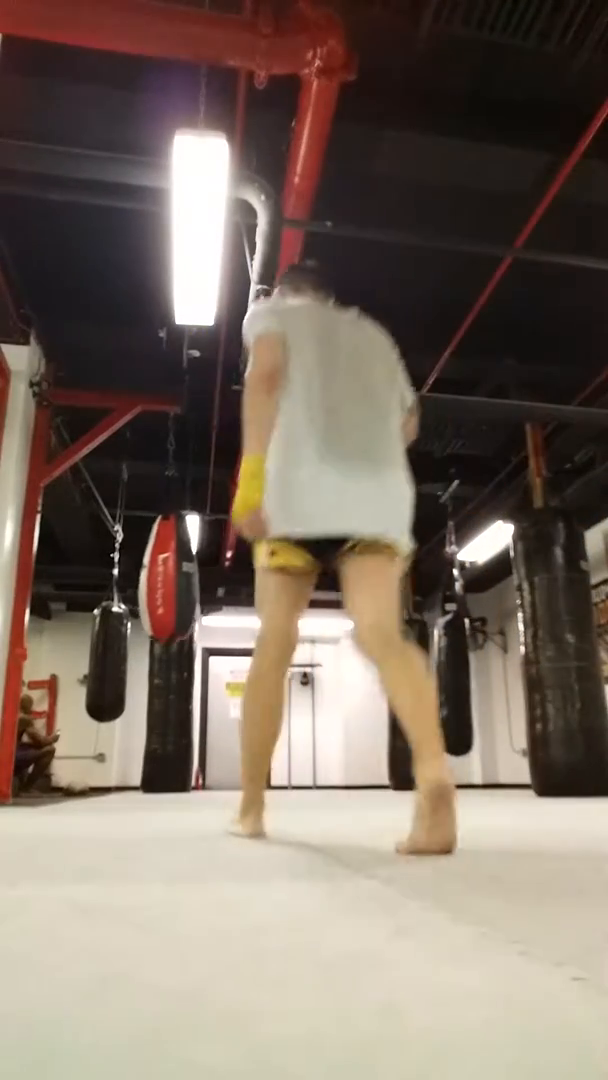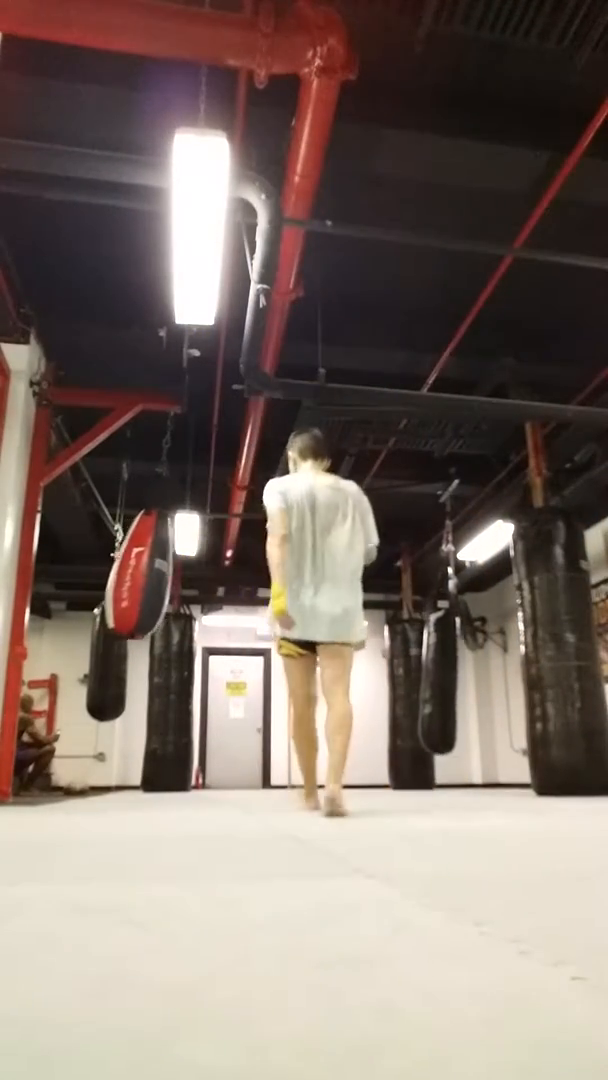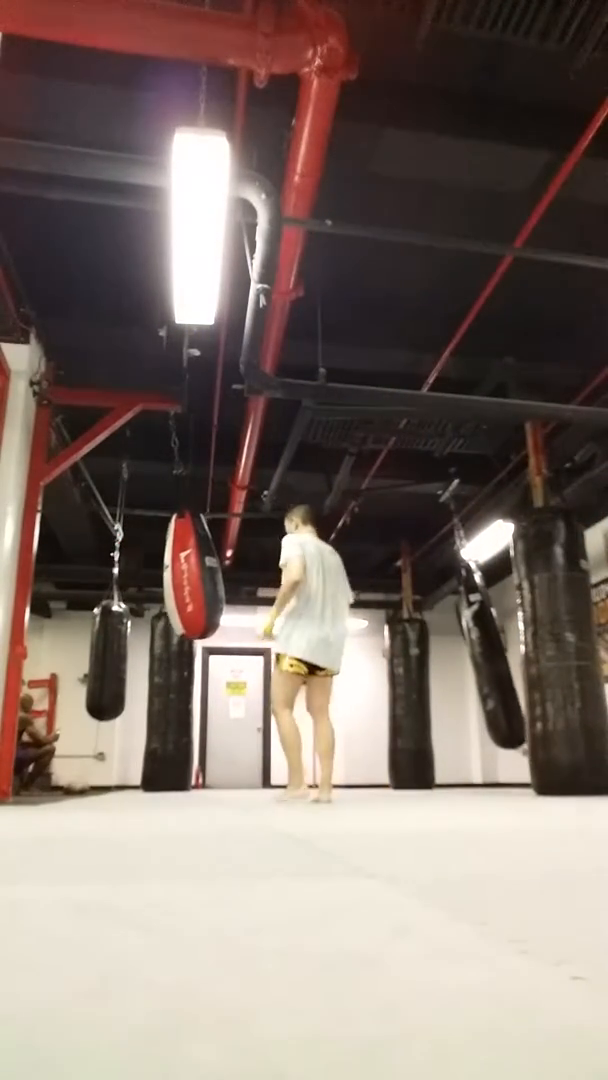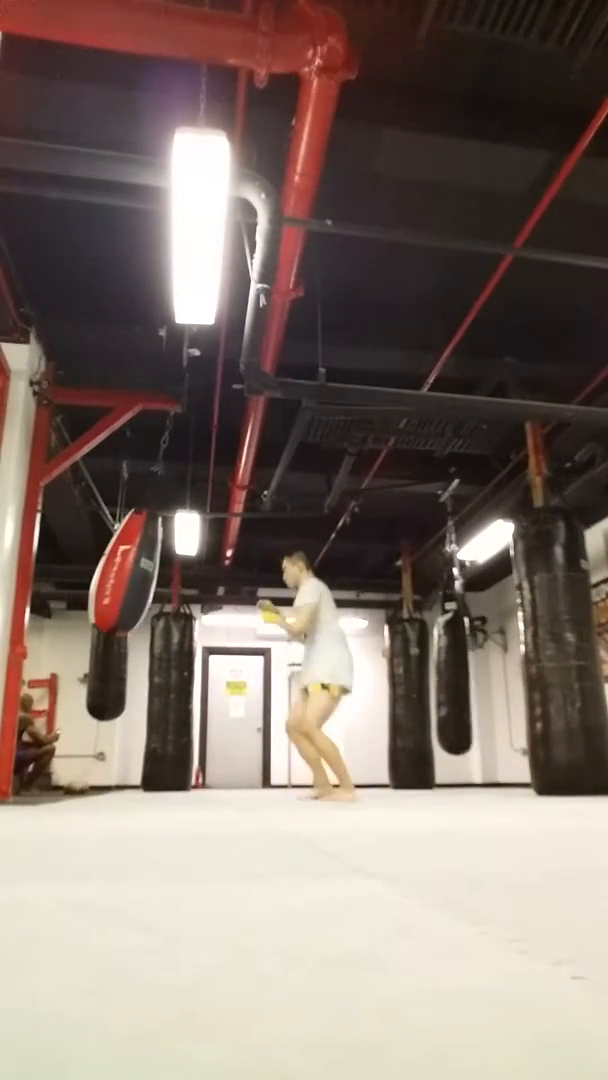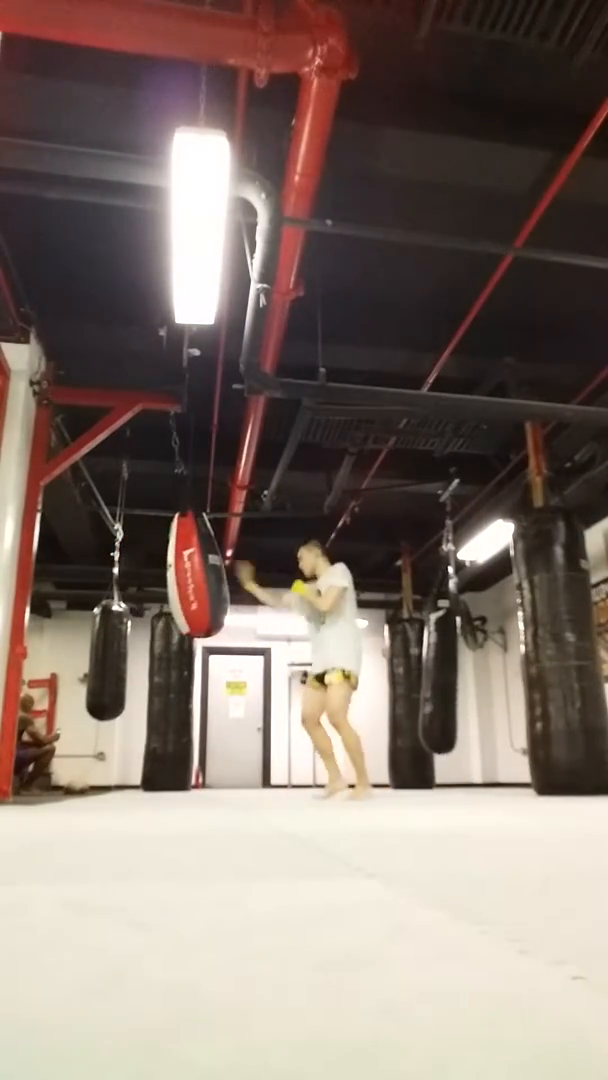
dt=1s
person 1, frame 1
left shoulder: (269, 310)
right shoulder: (373, 333)
left elbow: (264, 377)
right elbow: (407, 425)
left wrist: (251, 471)
left hip: (297, 492)
right hip: (377, 495)
left knee: (273, 650)
right knee: (384, 641)
left ankle: (252, 807)
right ankle: (433, 764)
person 1, frame 2
left shoulder: (280, 486)
right shoulder: (353, 492)
left elbow: (277, 537)
right elbow: (369, 553)
left wrist: (277, 593)
left hip: (297, 608)
right hip: (341, 608)
left knee: (302, 703)
right knee: (338, 697)
left ankle: (310, 791)
right ankle: (334, 778)
person 1, frame 3
left shoulder: (294, 541)
right shoulder: (333, 555)
left elbow: (295, 577)
right elbow: (345, 602)
left wrist: (273, 616)
left hip: (299, 636)
right hip: (329, 641)
left knee: (282, 706)
right knee: (320, 713)
left ankle: (297, 783)
right ankle: (325, 786)
person 1, frame 4
left shoulder: (311, 588)
right shoulder: (311, 593)
left elbow: (298, 628)
right elbow: (299, 633)
left wrist: (277, 618)
right wrist: (277, 615)
left hip: (332, 670)
right hip: (318, 673)
left knee: (310, 726)
right knee: (294, 725)
left ankle: (347, 787)
right ankle: (323, 785)
person 1, frame 5
left shoulder: (339, 571)
right shoulder: (309, 588)
left elbow: (327, 605)
right elbow: (276, 601)
left wrist: (304, 594)
right wrist: (250, 584)
left hip: (342, 661)
right hip: (321, 662)
left knee: (337, 718)
right knee: (309, 718)
left ankle: (363, 784)
right ankle: (336, 779)
